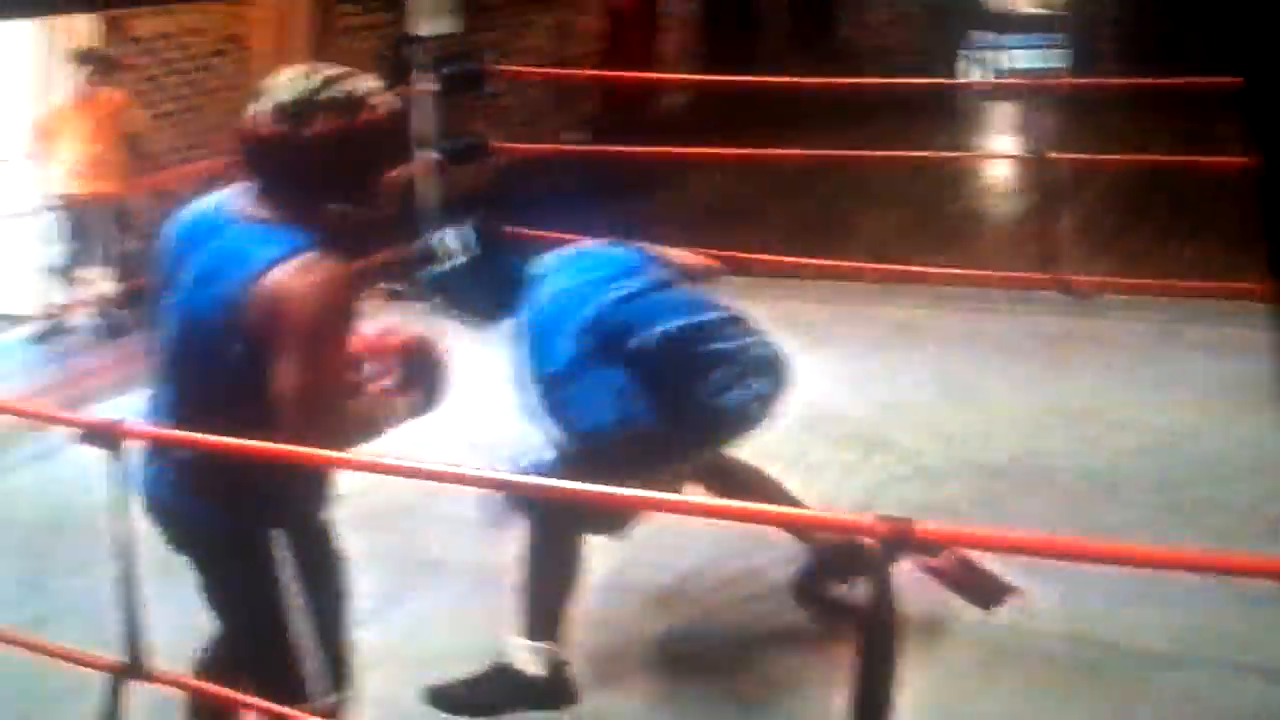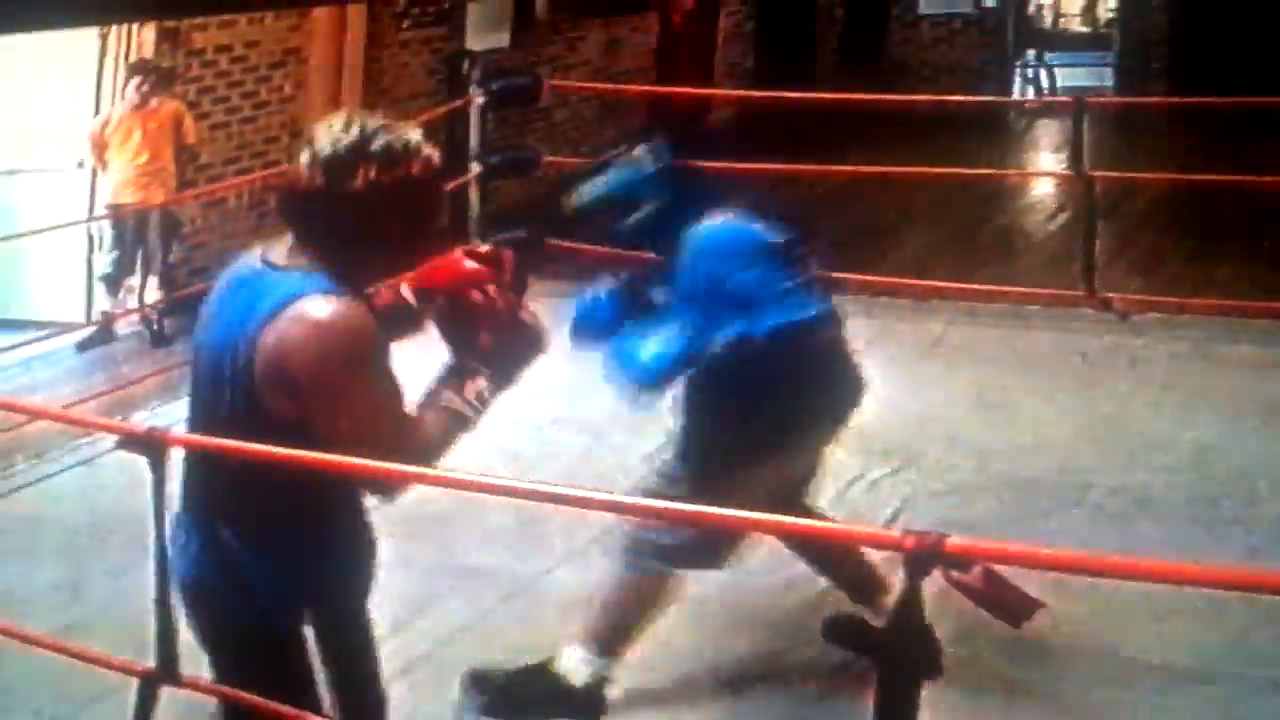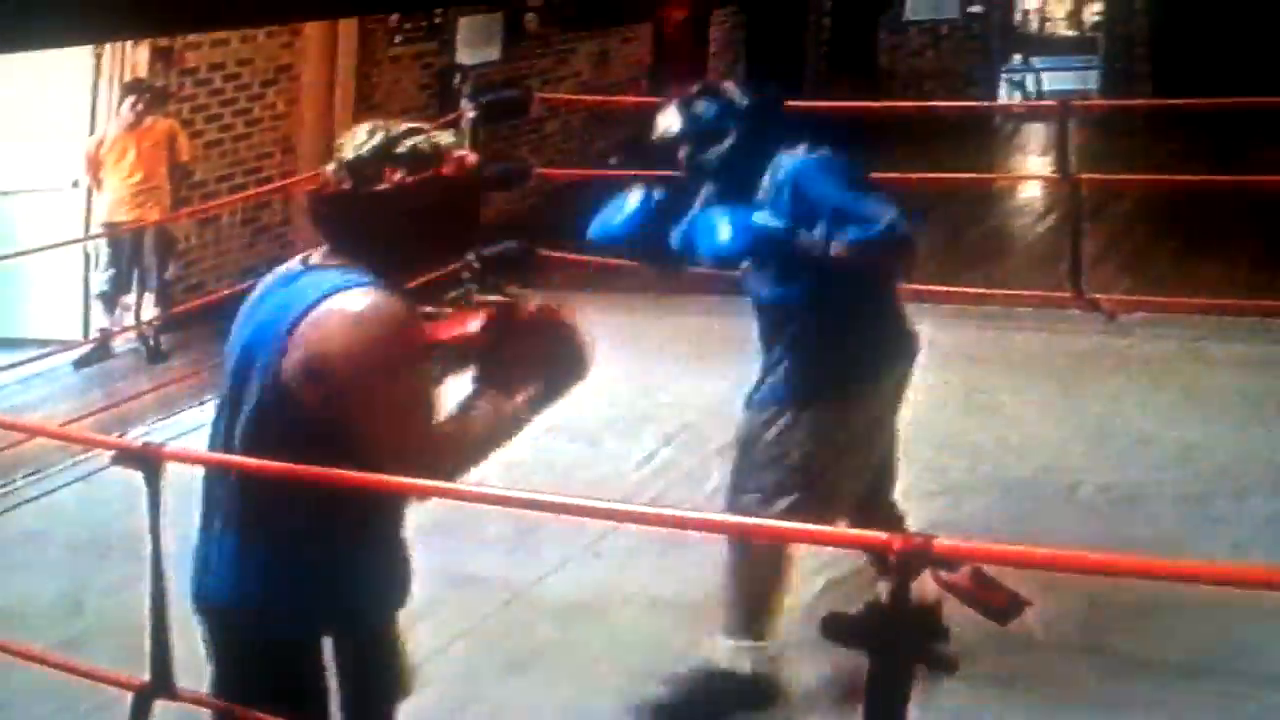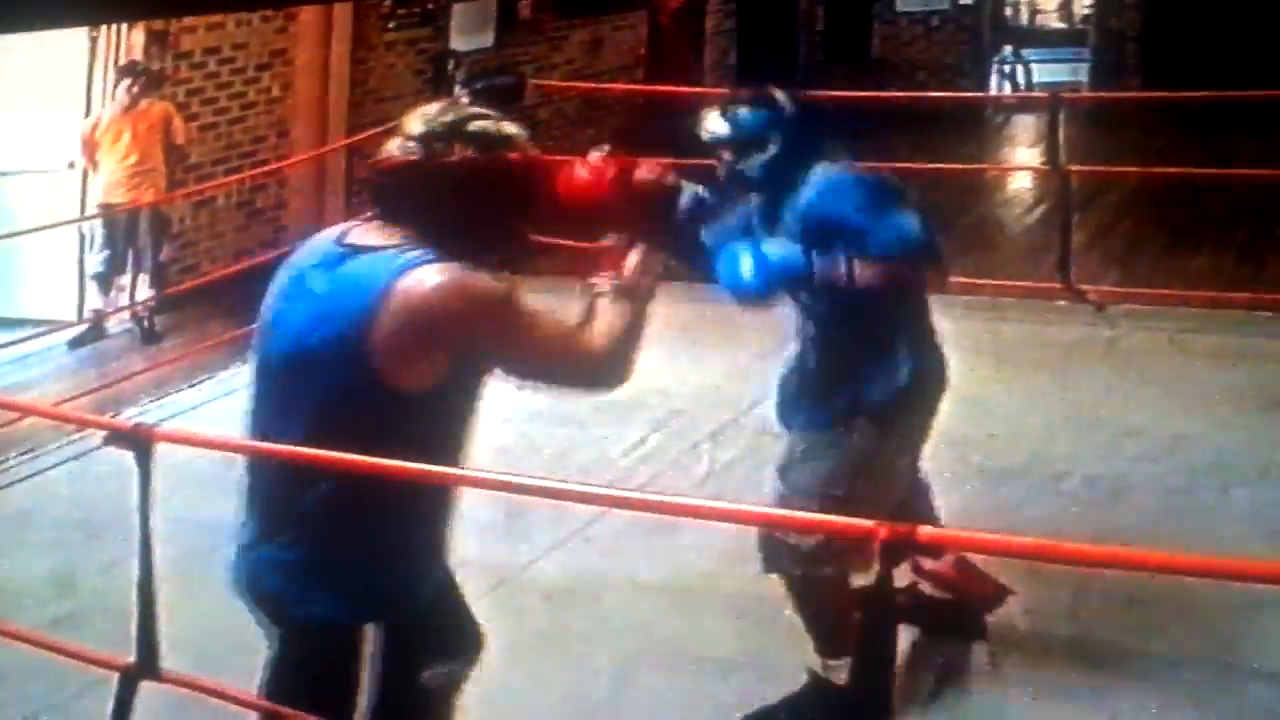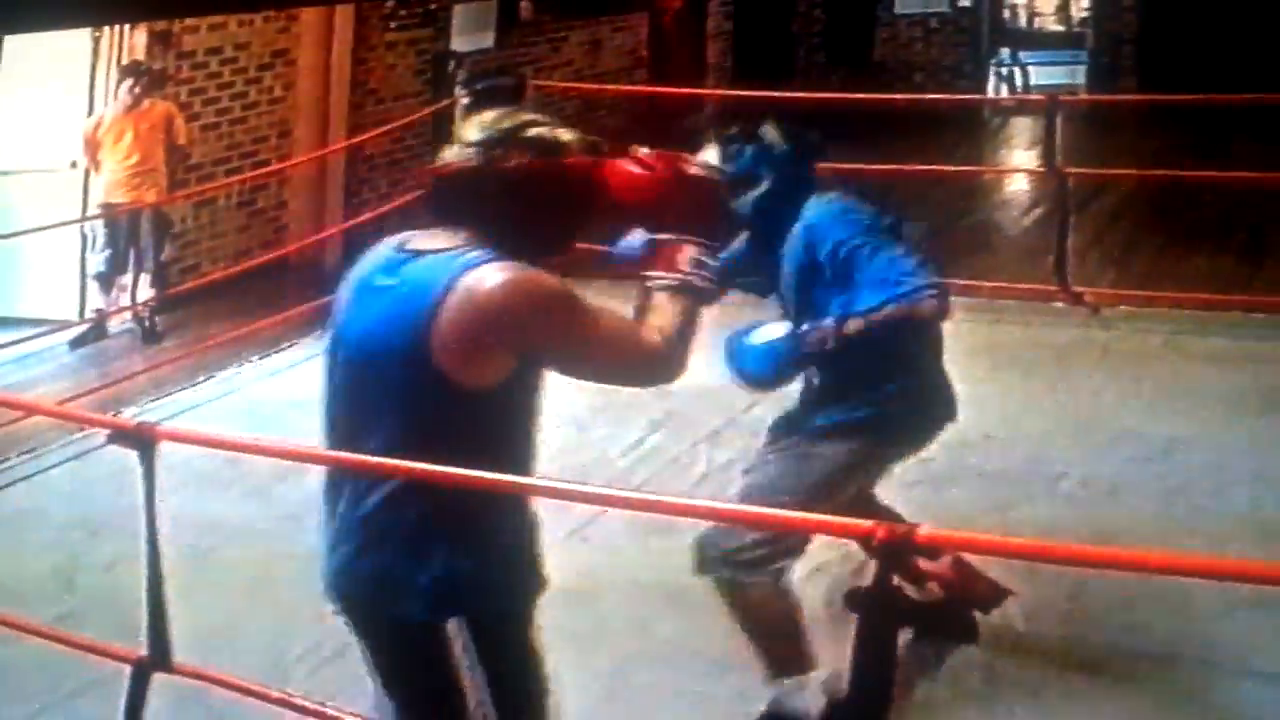
dt=0.2s
person 1, frame 1
left shoulder: (204, 214)
right shoulder: (310, 278)
right elbow: (314, 431)
left wrist: (334, 354)
right wrist: (392, 399)
left hip: (180, 479)
right hip: (248, 500)
left knee: (247, 631)
person 1, frame 2
left shoulder: (256, 268)
right shoulder: (326, 323)
right elbow: (388, 466)
left wrist: (410, 297)
right wrist: (479, 375)
left hip: (220, 555)
right hip: (277, 578)
person 1, frame 3
left shoulder: (295, 276)
right shoulder: (364, 315)
right elbow: (422, 464)
left wrist: (446, 347)
right wrist: (523, 385)
left hip: (250, 571)
right hip: (291, 591)
person 1, frame 4
left shoulder: (322, 250)
right shoulder: (444, 292)
right elbow: (599, 362)
right wrist: (639, 256)
left hip: (291, 547)
right hip: (341, 571)
left knee: (445, 646)
person 1, frame 5
left shoulder: (382, 259)
right shoulder: (505, 292)
right elbow: (655, 357)
right wrist: (683, 256)
left hip: (366, 553)
right hip: (426, 567)
person 2, frame 1
left shoulder: (551, 333)
right shoulder: (588, 255)
left elbow: (612, 429)
right elbow: (697, 266)
left wrist: (542, 482)
left hip: (706, 404)
right hip: (754, 365)
left knee: (561, 508)
right knee: (699, 460)
left ankle: (536, 667)
right ankle: (838, 548)
person 2, frame 2
left shoulder: (719, 247)
right shoulder: (715, 232)
left elbow: (808, 327)
left wrist: (697, 353)
right wrist: (627, 306)
left hip: (787, 407)
right hip: (813, 393)
left knee: (663, 539)
right knee: (776, 505)
right ankle: (891, 614)
person 2, frame 3
left shoulder: (800, 172)
right shoulder: (734, 187)
left elbow: (897, 246)
right elbow: (685, 246)
left wrist: (791, 243)
right wrist: (647, 220)
left hip: (840, 366)
right hip: (837, 362)
left knee: (759, 508)
right knee: (861, 491)
left ankle: (742, 667)
person 2, frame 4
left shoulder: (832, 194)
right shoulder: (773, 202)
left elbow: (925, 268)
right elbow: (717, 249)
left wrist: (816, 271)
right wrist: (690, 214)
left hip: (874, 387)
right hip: (859, 377)
left knee: (799, 537)
right knee: (886, 492)
right ankle: (950, 590)
person 2, frame 5
left shoulder: (831, 226)
right shoulder: (782, 229)
left elbow: (927, 304)
right elbow: (720, 277)
left wrist: (819, 338)
left hip: (868, 408)
right hip: (851, 395)
left knee: (733, 549)
right knee: (834, 496)
right ankle: (942, 580)
person 3, frame 1
left shoulder: (118, 100)
right shoulder: (62, 106)
left elbow: (135, 138)
right elbow: (42, 139)
left wrist: (123, 167)
right wrist: (55, 167)
left hip: (107, 188)
right hip: (70, 189)
left knee: (108, 252)
right knee: (68, 254)
person 3, frame 2
left shoulder: (172, 110)
right shoulder: (113, 116)
left elbow: (189, 147)
right elbow: (95, 142)
left wrist: (172, 173)
right wrist: (108, 173)
left hip: (157, 198)
right hip: (121, 198)
left knee: (156, 262)
right knee: (114, 263)
left ankle: (154, 320)
right ankle: (106, 323)
person 3, frame 3
left shoulder: (166, 129)
right shoulder: (107, 135)
left elbow: (182, 165)
right elbow: (91, 162)
left wrist: (167, 191)
right wrist: (103, 193)
left hip: (152, 216)
right hip: (115, 216)
left knee: (152, 279)
right knee: (108, 281)
left ankle: (150, 336)
right ankle: (103, 340)
person 3, frame 4
left shoulder: (161, 112)
right shoulder: (102, 117)
left elbow: (178, 147)
right elbow: (86, 143)
left wrist: (162, 173)
right wrist: (99, 174)
left hip: (147, 197)
right hip: (111, 198)
left knee: (147, 260)
right knee: (103, 261)
left ankle: (144, 317)
right ankle: (97, 320)
person 3, frame 5
left shoulder: (164, 111)
right shoulder: (103, 118)
left elbow: (180, 147)
right elbow: (89, 145)
left wrist: (163, 173)
right wrist: (100, 173)
left hip: (149, 197)
right hip: (112, 197)
left knee: (148, 261)
right knee: (104, 261)
left ankle: (146, 317)
right ankle: (99, 320)
